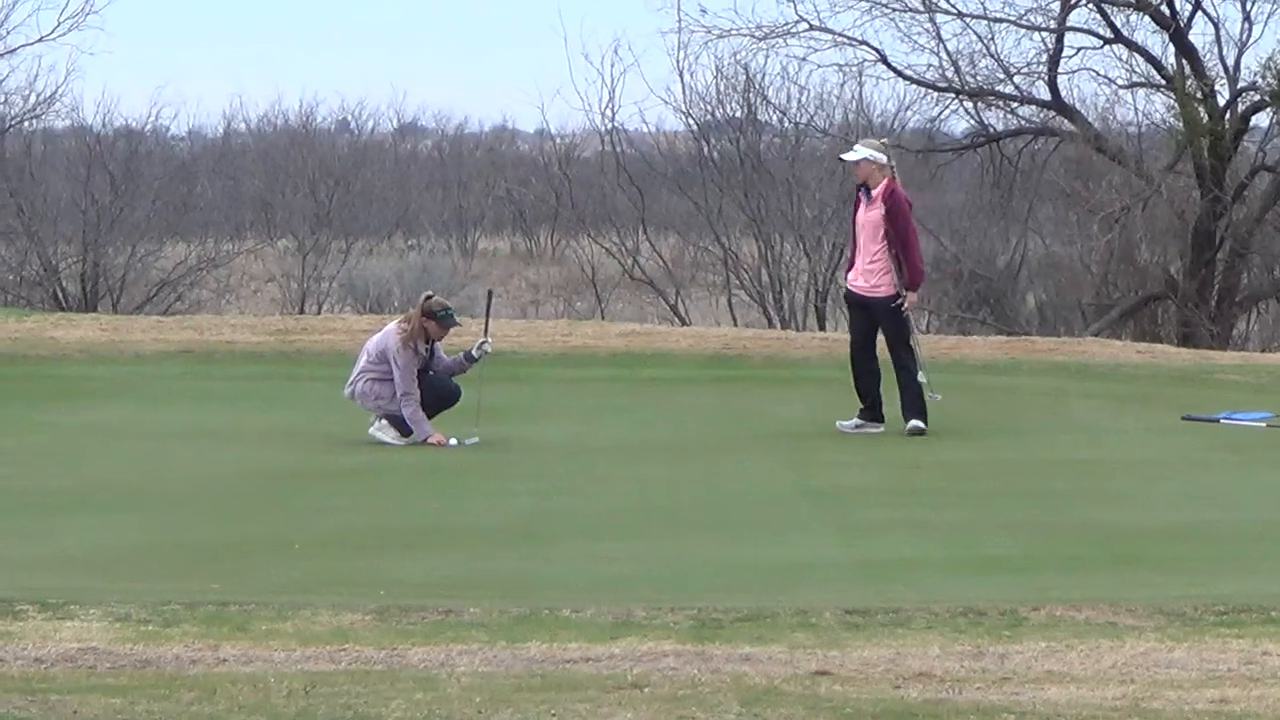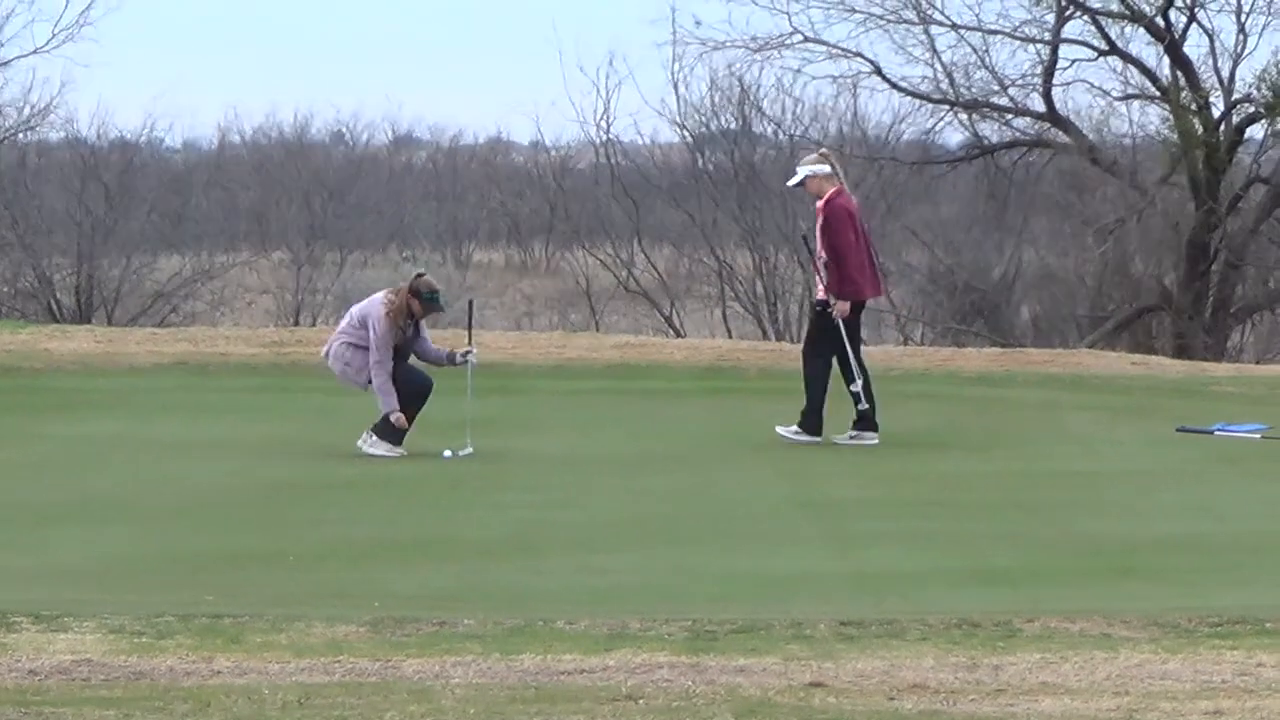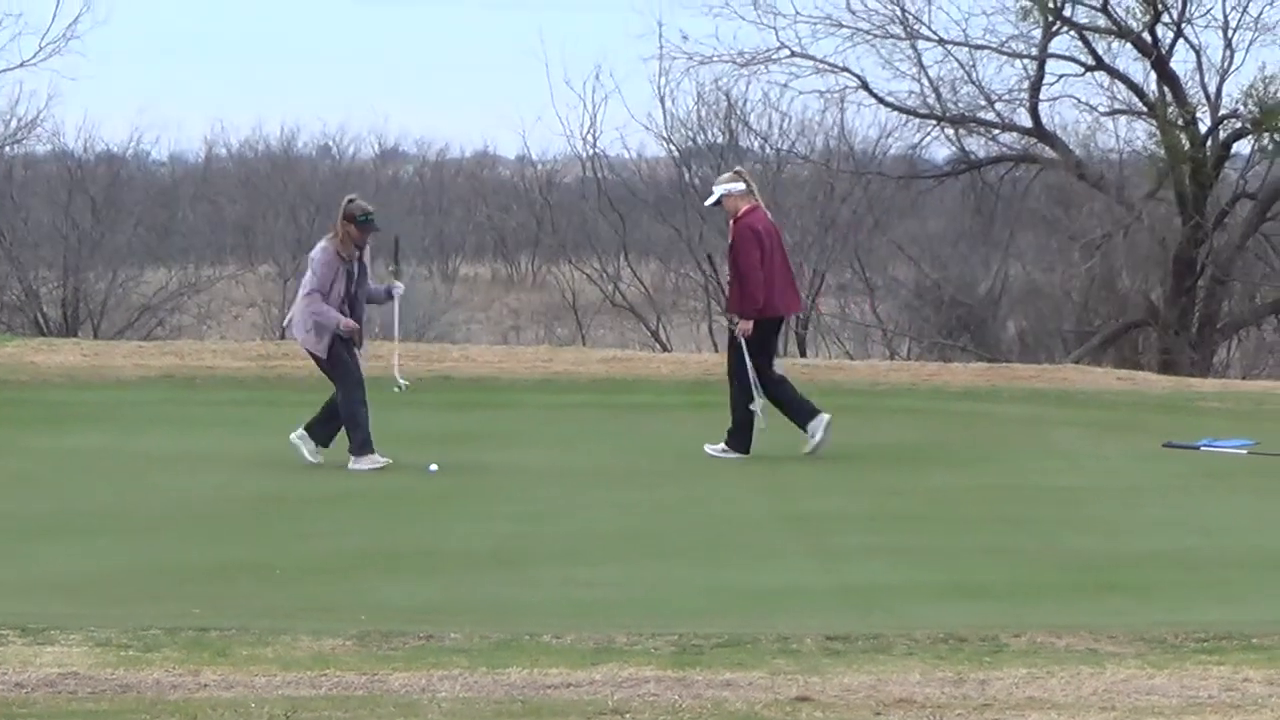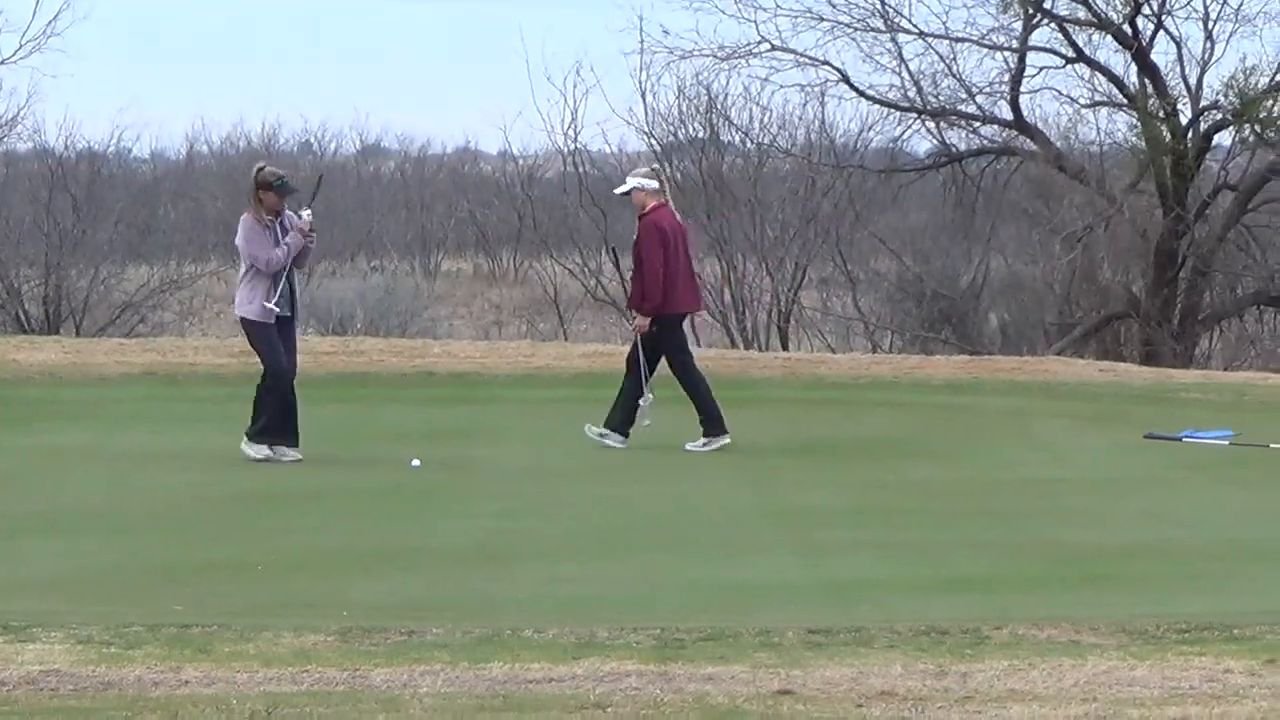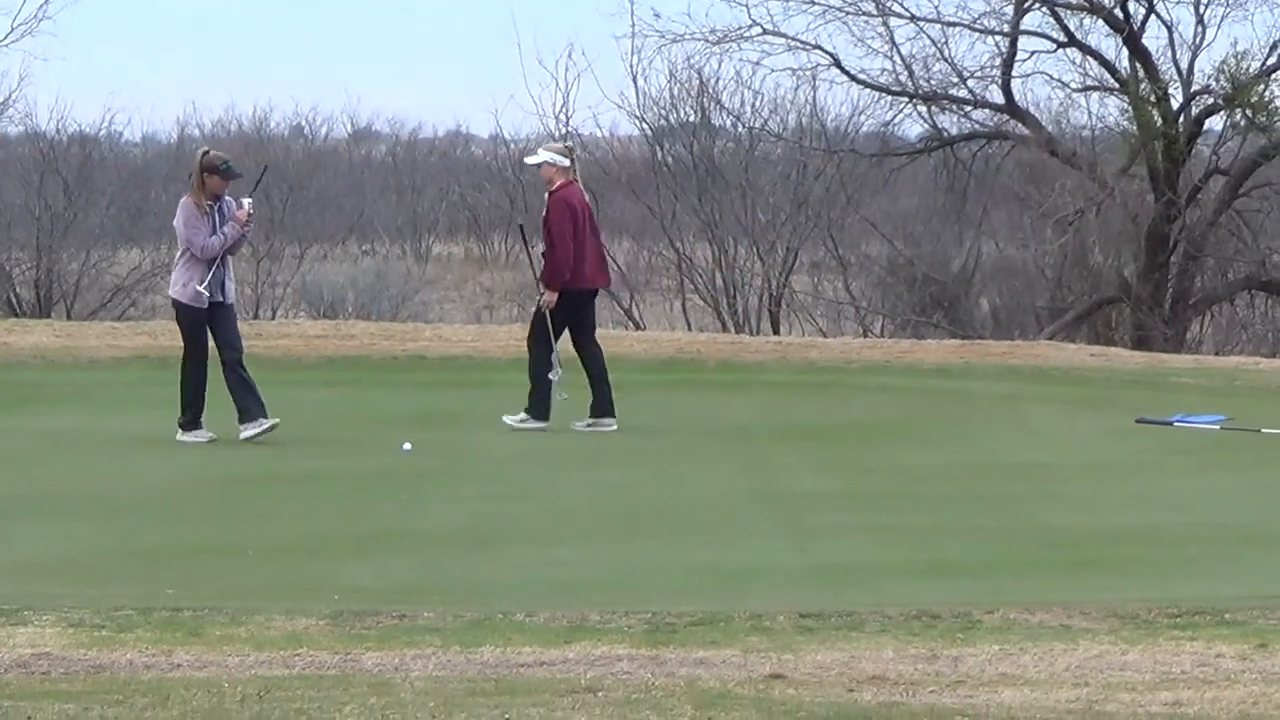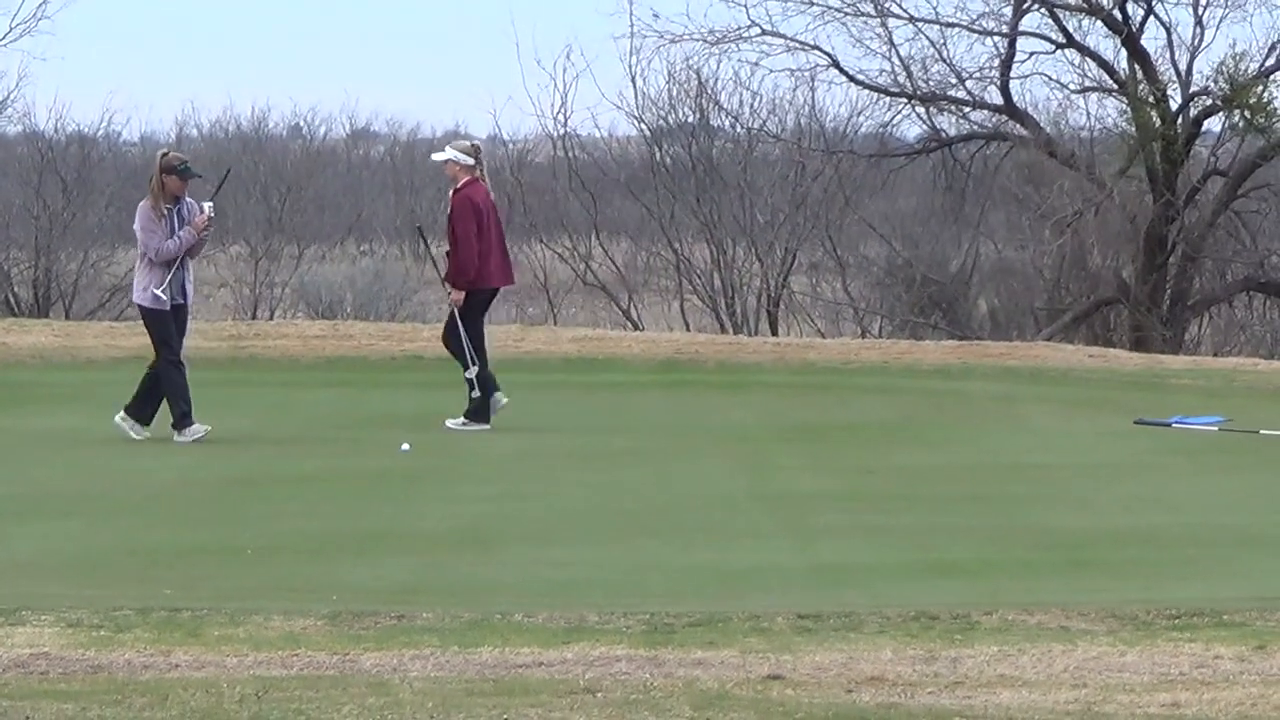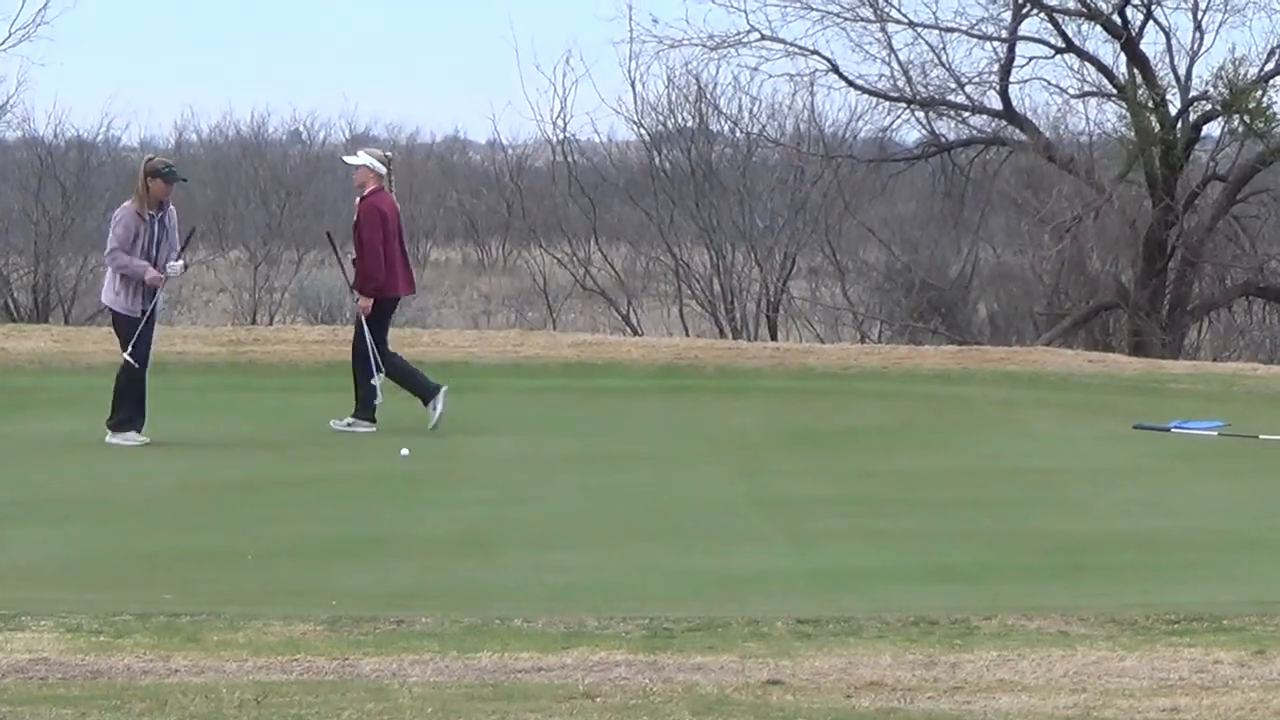
dt=0.4s
person 1, frame 1
left shoulder: (895, 199)
right shoulder: (862, 196)
left elbow: (910, 244)
left wrist: (912, 286)
right wrist: (849, 275)
left hip: (889, 290)
right hip: (860, 289)
left knee: (901, 351)
right knee: (860, 351)
left ankle: (917, 415)
right ankle: (871, 415)
person 1, frame 2
left shoulder: (835, 207)
right shoulder: (839, 204)
left elbow: (846, 254)
left wrist: (843, 295)
left hip: (839, 296)
right hip: (850, 294)
left knee: (816, 355)
right knee: (848, 358)
left ankle: (810, 427)
right ankle: (865, 427)
person 1, frame 3
left shoulder: (745, 226)
right shoulder: (763, 219)
left elbow: (751, 273)
left wrist: (746, 314)
left hip: (759, 312)
right hip: (776, 307)
left knee: (740, 374)
right knee: (763, 372)
left ankle: (737, 444)
right ankle: (813, 417)
person 1, frame 4
left shoulder: (651, 223)
right shoulder: (670, 217)
left elbow: (653, 271)
left wrist: (645, 311)
left hip: (662, 308)
right hip: (674, 303)
left knee: (683, 367)
right knee: (638, 364)
left ankle: (715, 430)
right ankle: (616, 428)
person 1, frame 5
left shoulder: (559, 199)
right shoulder: (575, 193)
left elbow: (562, 247)
left wrist: (553, 286)
left hip: (569, 283)
right hip: (586, 281)
left knee: (540, 343)
right knee: (586, 345)
left ankle: (537, 413)
right ankle: (603, 414)
person 1, frame 6
left shoulder: (464, 197)
right shoulder: (480, 192)
left elbow: (467, 245)
left wrist: (460, 285)
left hip: (475, 282)
right hip: (488, 277)
left knee: (467, 344)
right knee: (456, 339)
left ankle: (479, 415)
right ankle: (490, 393)
person 1, frame 7
left shoulder: (371, 205)
right shoulder: (382, 200)
left elbow: (373, 253)
left wrist: (367, 293)
left hip: (380, 290)
right hip: (389, 287)
left knee: (370, 352)
right knee: (368, 351)
left ankle: (429, 391)
right ankle: (363, 415)
person 2, frame 1
right shoulder: (401, 342)
left elbow: (441, 366)
right elbow: (408, 396)
left wrist: (471, 356)
right wrist: (427, 433)
left hip: (391, 381)
right hip: (371, 389)
left knee: (450, 391)
right knee: (445, 391)
left ankle: (390, 418)
right ankle: (389, 425)
person 2, frame 2
left shoulder: (413, 309)
right shoulder: (384, 312)
left elbow: (422, 346)
right elbow: (379, 366)
left wrist: (452, 357)
right wrist: (392, 409)
left hip: (376, 351)
right hip: (349, 352)
left knee: (422, 384)
right knee: (414, 384)
left ankle: (377, 435)
right ankle: (381, 441)
person 2, frame 3
left shoulder: (362, 251)
right shoulder: (326, 252)
left elbow: (365, 294)
right elbow: (310, 298)
left wrist: (387, 292)
right wrist: (339, 321)
left hip: (342, 331)
right hip: (315, 328)
left knee: (348, 387)
right knee: (352, 386)
left ankle: (309, 436)
right ankle: (362, 454)
person 2, frame 4
left shoulder: (287, 219)
right shoulder: (250, 223)
left elbow: (299, 263)
right elbow: (270, 263)
left wrist: (306, 237)
right wrist: (296, 236)
left hip: (284, 307)
right hip: (257, 308)
left knee: (287, 373)
right knee: (276, 369)
left ankle: (281, 443)
right ankle: (255, 438)
person 2, frame 5
left shoulder: (227, 205)
right shoulder: (189, 207)
left elbow: (233, 248)
right elbow: (205, 249)
left wrist: (245, 227)
right wrist: (235, 226)
left hip: (221, 292)
right hip: (192, 292)
left knee: (233, 354)
right knee: (195, 358)
left ankle: (253, 418)
right ankle: (189, 427)
person 2, frame 6
left shoulder: (189, 207)
right shoulder: (148, 209)
left elbow: (192, 251)
right elbow: (158, 252)
left wrist: (203, 233)
right wrist: (191, 232)
left hip: (179, 293)
right hip: (153, 294)
left knee: (165, 357)
right knee: (170, 358)
left ankle: (133, 415)
right ankle: (184, 424)
person 2, frame 7
left shoulder: (169, 213)
right shoulder: (128, 213)
left elbow: (170, 250)
right elbow: (113, 254)
left wrist: (175, 265)
right wrist: (145, 271)
left hip: (148, 298)
right hip: (124, 297)
left knee: (139, 359)
right knee: (135, 360)
left ankle: (128, 426)
right ankle: (119, 428)
